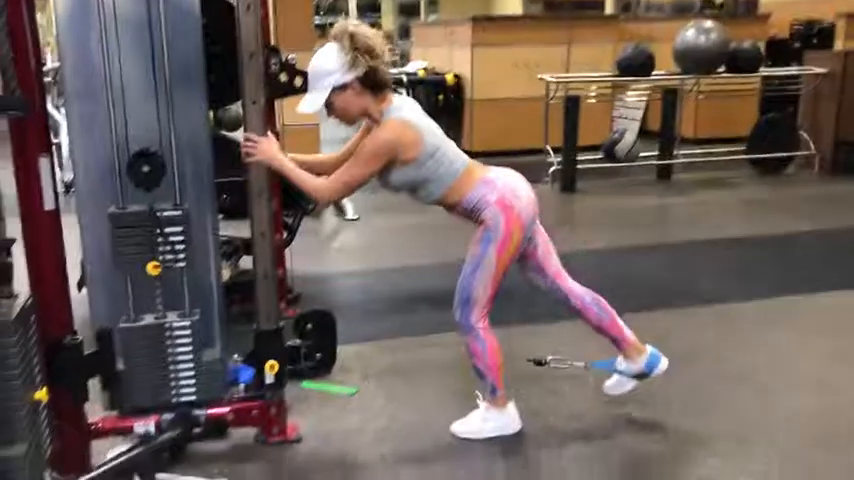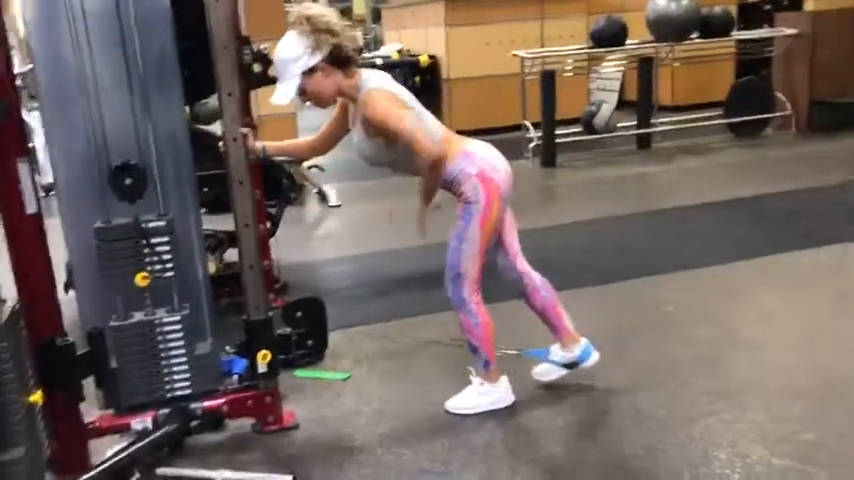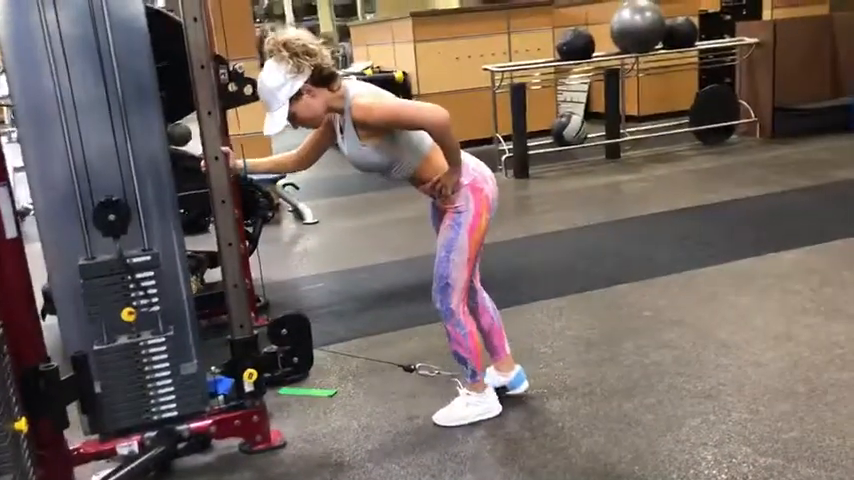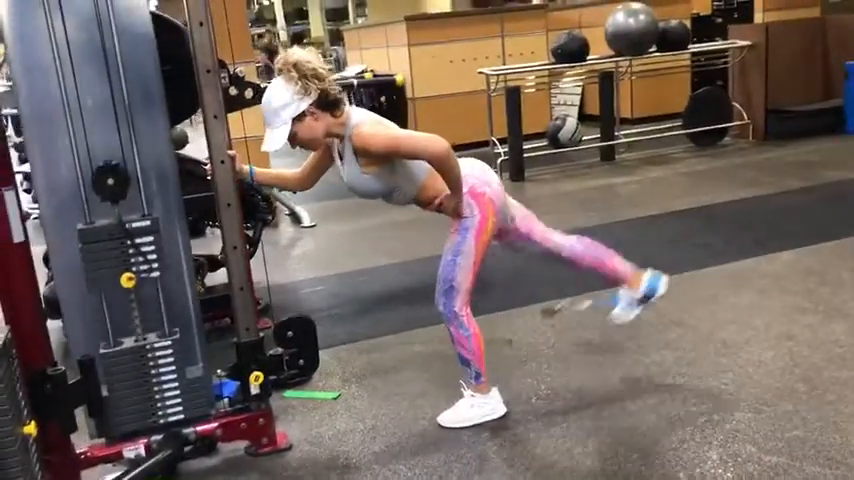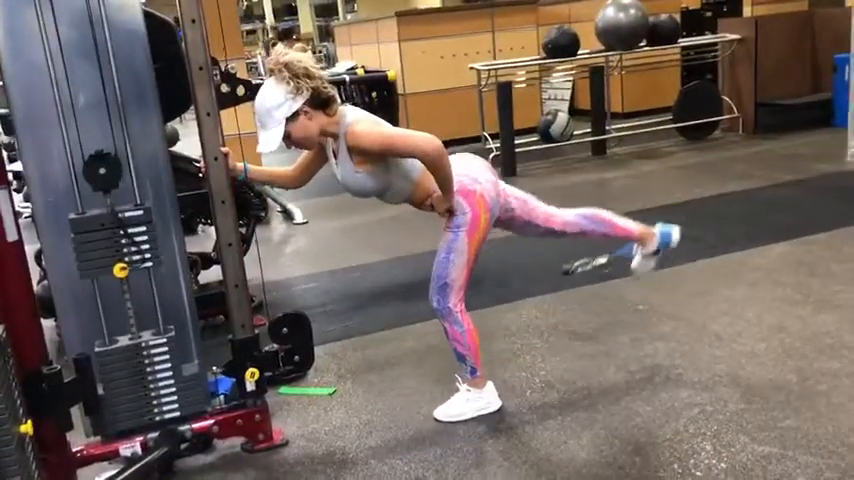
dt=0.5s
person 1, frame 1
left shoulder: (389, 133)
right shoulder: (386, 111)
left elbow: (329, 191)
right elbow: (339, 162)
left wrist: (279, 162)
right wrist: (284, 157)
left hip: (500, 209)
right hip: (507, 196)
left knee: (470, 316)
right knee: (560, 285)
left ankle: (500, 411)
right ankle: (637, 355)
person 1, frame 2
left shoulder: (373, 102)
right shoulder: (354, 95)
left elbow: (433, 151)
right elbow: (316, 146)
left wrist: (425, 200)
right wrist: (260, 148)
left hip: (477, 178)
right hip: (478, 173)
left knee: (461, 290)
right knee: (515, 267)
left ankle: (493, 385)
right ankle: (571, 346)
person 1, frame 3
left shoulder: (362, 106)
right shoulder: (336, 114)
left elbow: (438, 117)
right elbow: (298, 161)
left wrist: (454, 172)
right wrist: (239, 165)
left hip: (467, 189)
right hip: (449, 193)
left knee: (449, 298)
right knee: (467, 289)
left ankle: (479, 395)
right ankle: (505, 370)
person 1, frame 4
left shoulder: (362, 134)
right shoulder: (335, 137)
left elbow: (439, 147)
right elbow: (301, 179)
left wrist: (456, 197)
right wrist: (246, 172)
left hip: (475, 197)
right hip: (473, 192)
left knee: (452, 304)
right knee: (551, 243)
left ankle: (483, 397)
right ankle: (637, 281)
person 1, frame 5
left shoulder: (355, 132)
right shoulder: (329, 134)
left elbow: (431, 146)
right elbow: (295, 177)
left wrist: (446, 197)
right wrist: (241, 169)
left hip: (467, 194)
right hip: (468, 183)
left knee: (445, 301)
right knee: (560, 220)
left ankle: (479, 391)
right ankle: (647, 237)
